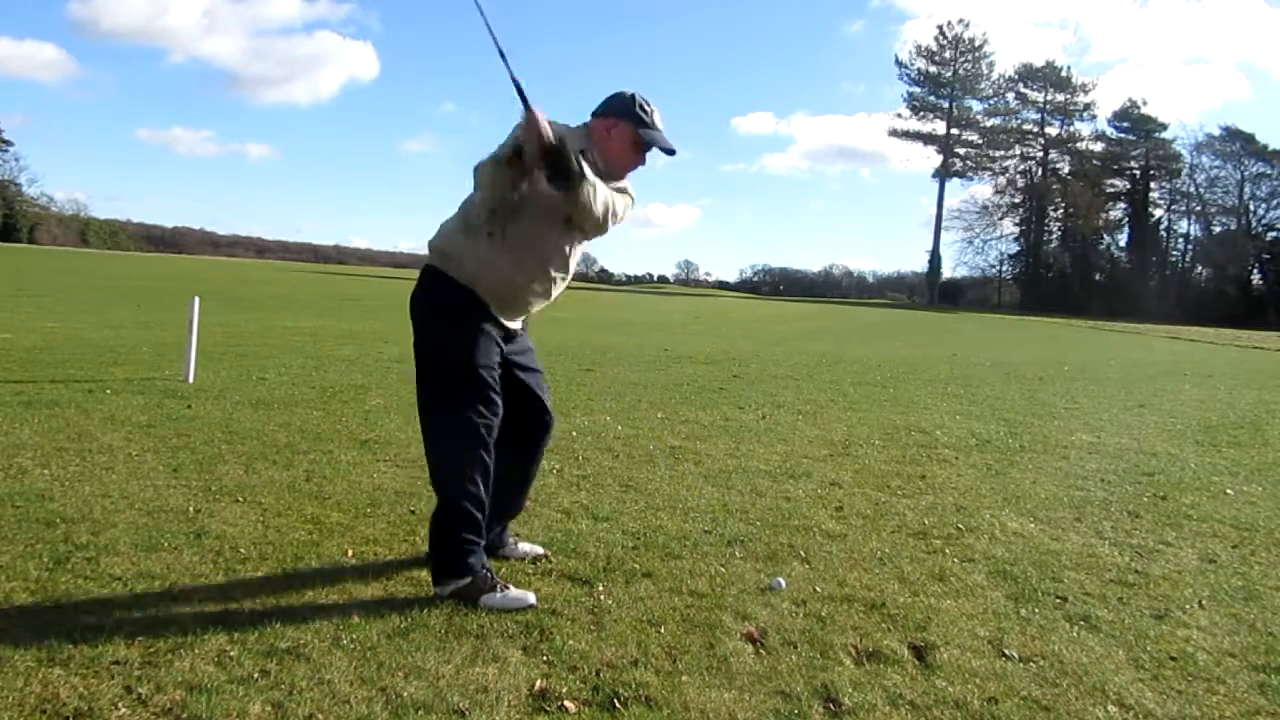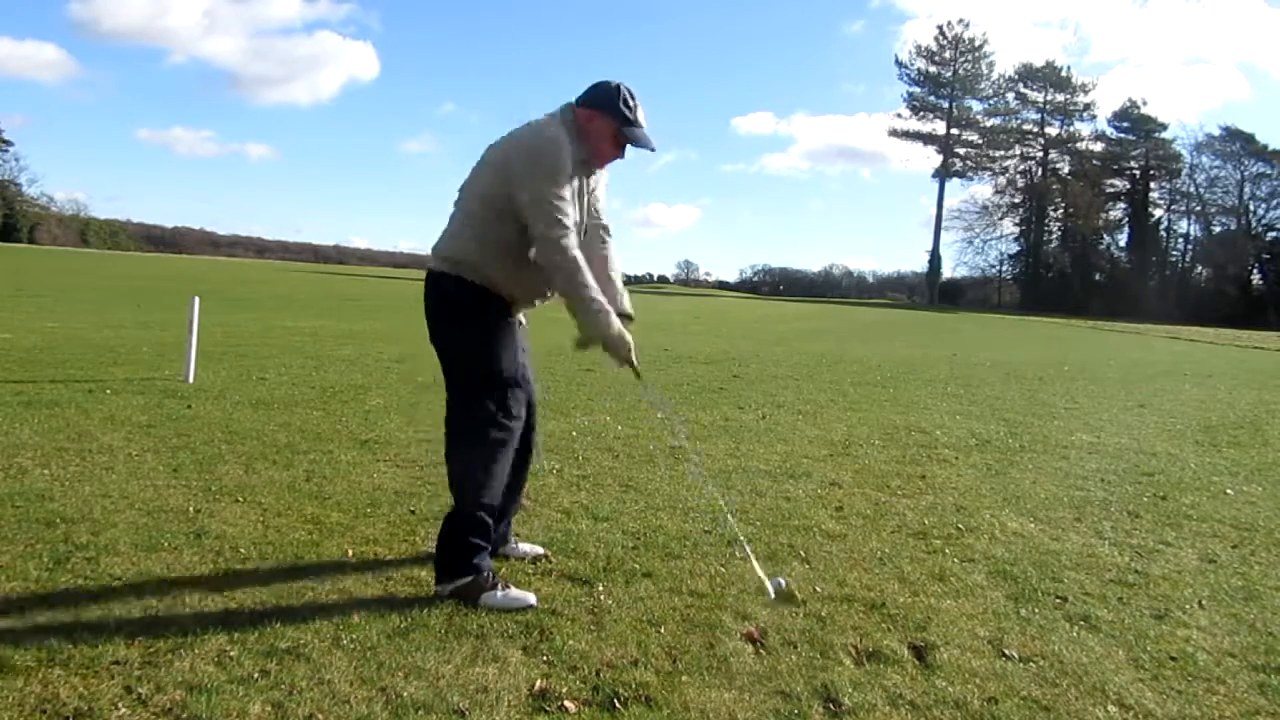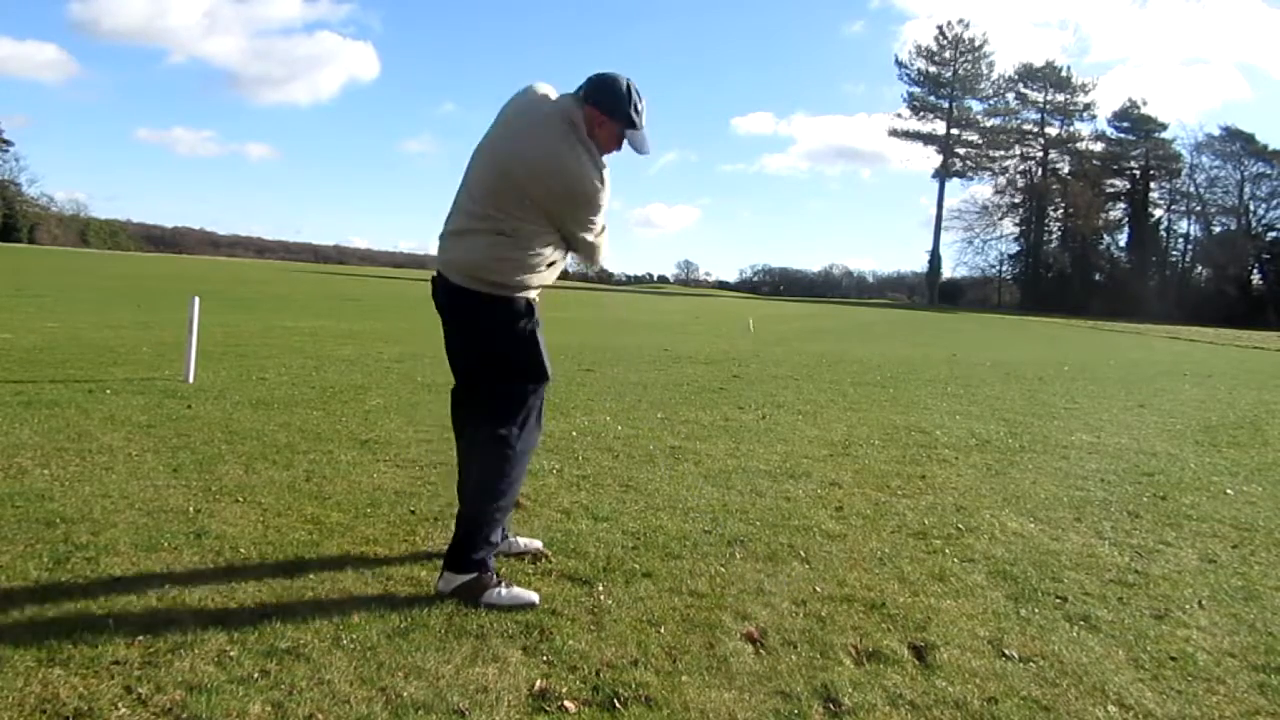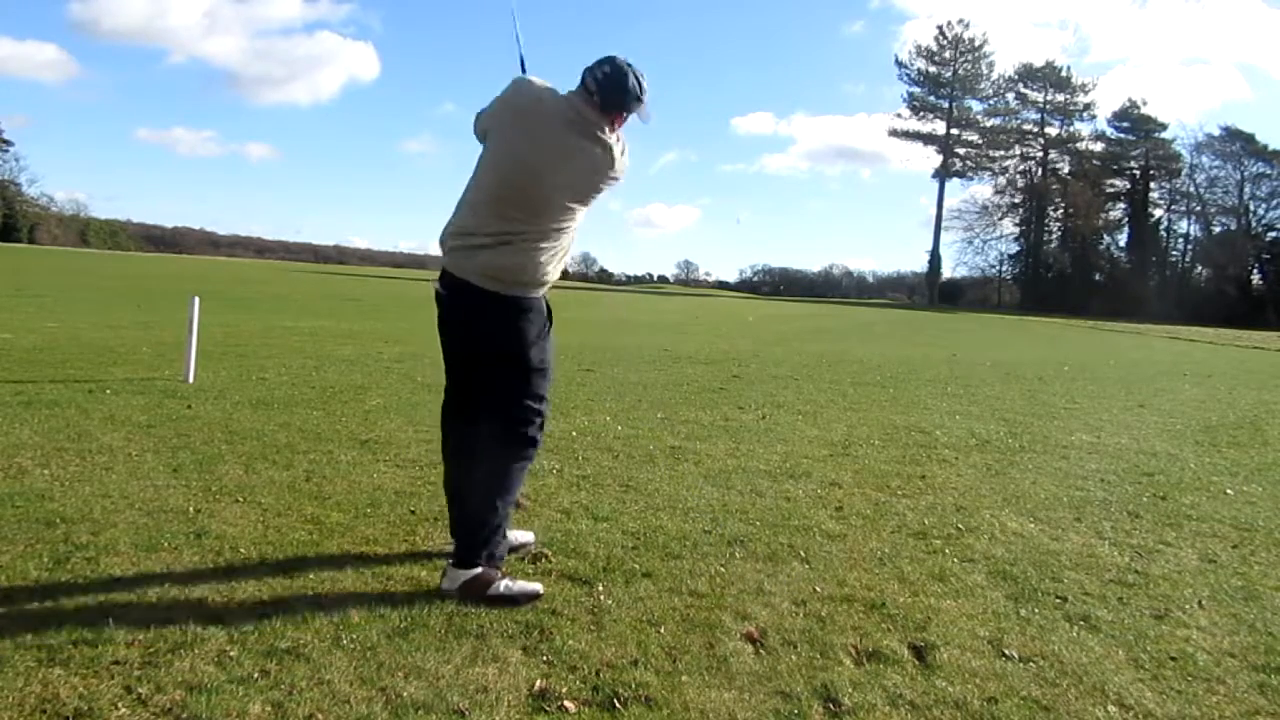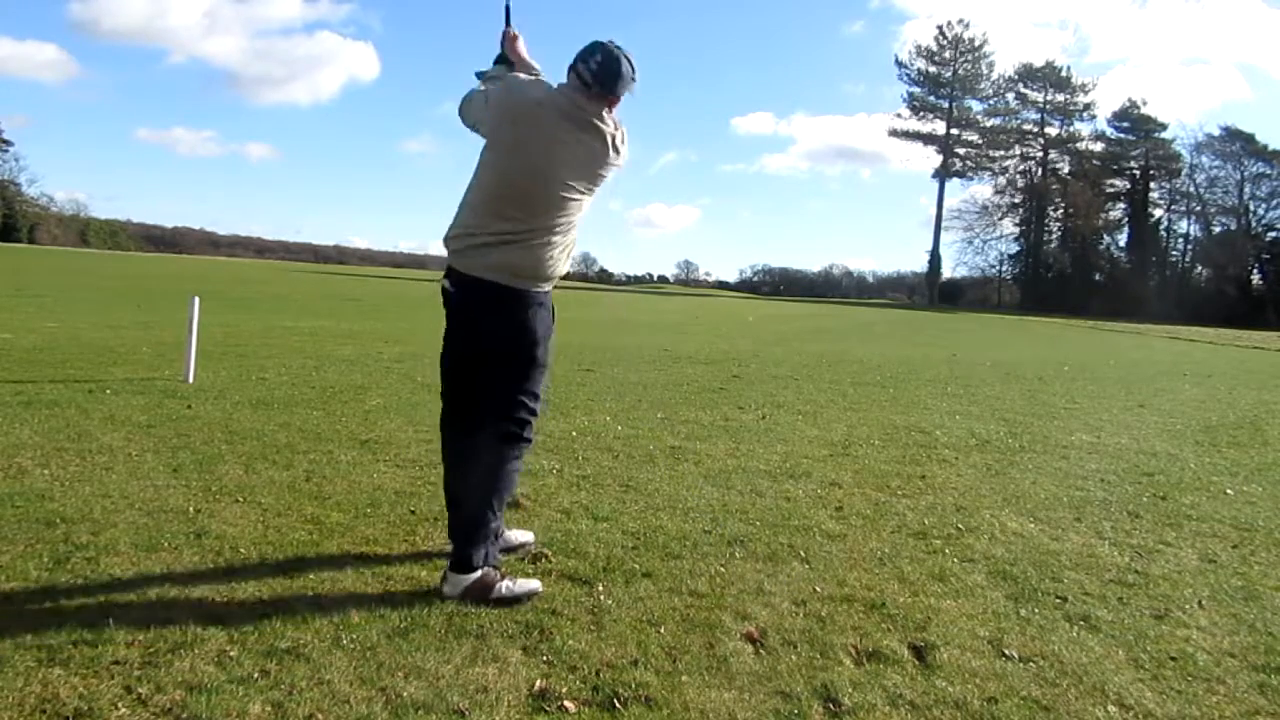
dt=0.1s
person 1, frame 1
left shoulder: (616, 197)
right shoulder: (539, 142)
left elbow: (589, 210)
right elbow: (491, 186)
left wrist: (559, 159)
right wrist: (523, 146)
left hip: (503, 317)
right hip: (451, 298)
left knee: (532, 422)
right knee: (468, 430)
left ankle: (488, 536)
right ankle: (460, 570)
person 1, frame 2
left shoulder: (582, 167)
right shoulder: (549, 148)
left elbow: (596, 243)
right elbow: (559, 249)
left wrist: (617, 309)
right wrist: (603, 325)
left hip: (462, 290)
right hip: (475, 295)
left knee: (512, 416)
right knee: (493, 422)
left ankle: (489, 534)
right ankle: (462, 568)
person 1, frame 3
left shoulder: (531, 103)
right shoulder: (585, 172)
right elbow: (587, 243)
right wrist: (592, 248)
left hip: (461, 284)
right hip: (496, 299)
left knee: (485, 413)
right knee: (513, 420)
left ankle: (485, 531)
right ankle: (467, 566)
person 1, frame 4
left shoulder: (522, 102)
right shoulder: (611, 159)
left elbow: (486, 125)
left hip: (457, 280)
right hip: (512, 299)
left knee: (468, 413)
right knee: (517, 425)
left ankle: (478, 531)
right ankle: (472, 564)
person 1, frame 5
left shoulder: (515, 98)
right shoulder: (610, 145)
left elbow: (471, 110)
right wrist: (526, 65)
left hip: (464, 278)
right hip: (519, 295)
left knee: (465, 411)
right knee: (508, 422)
left ankle: (477, 527)
right ankle: (470, 565)
